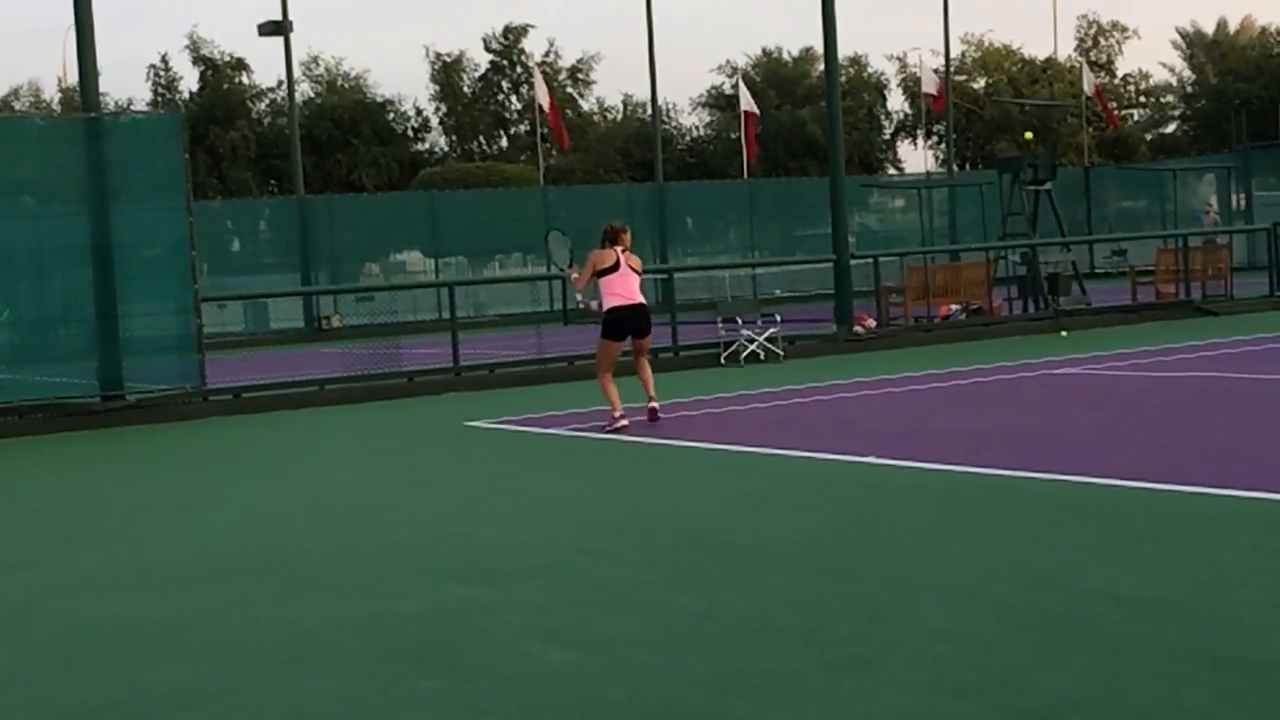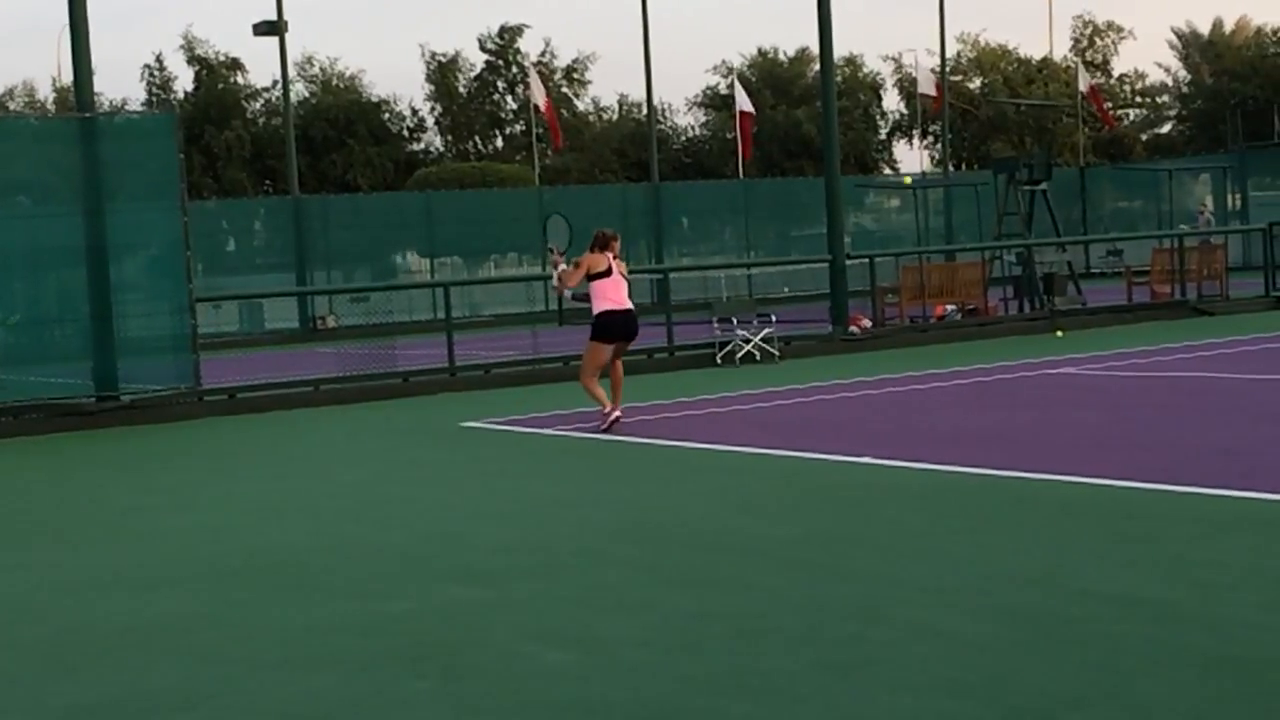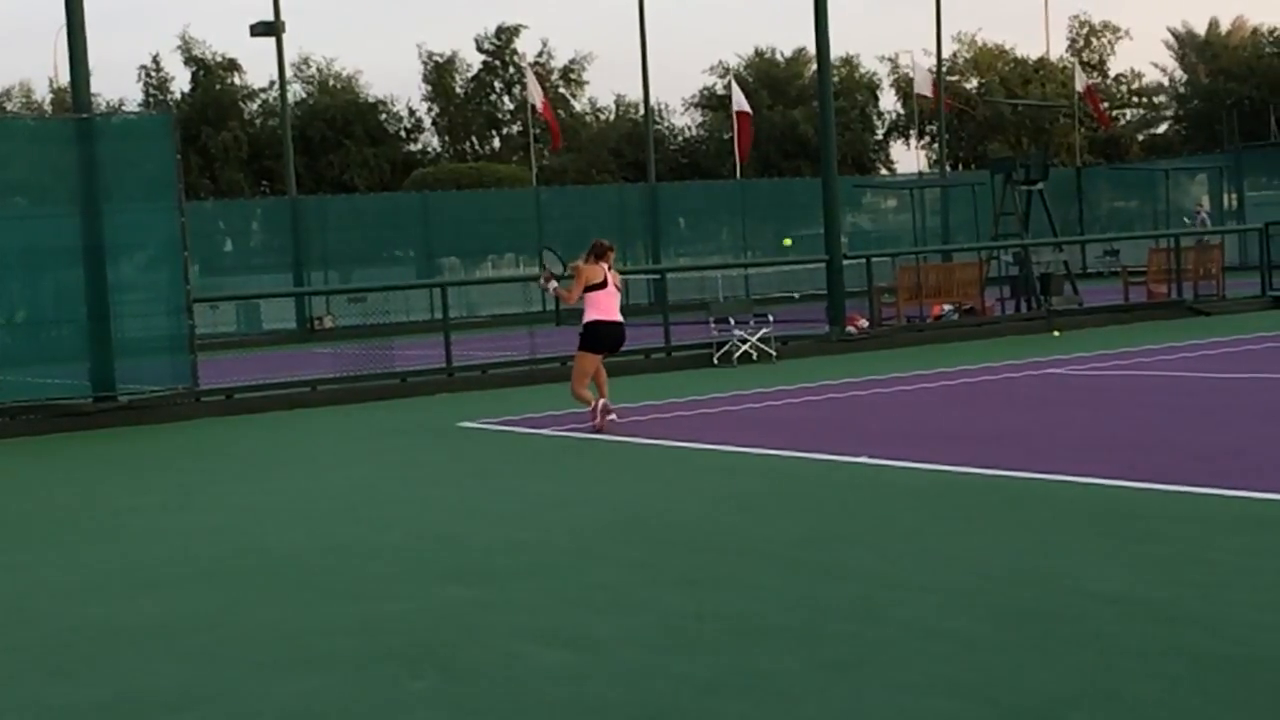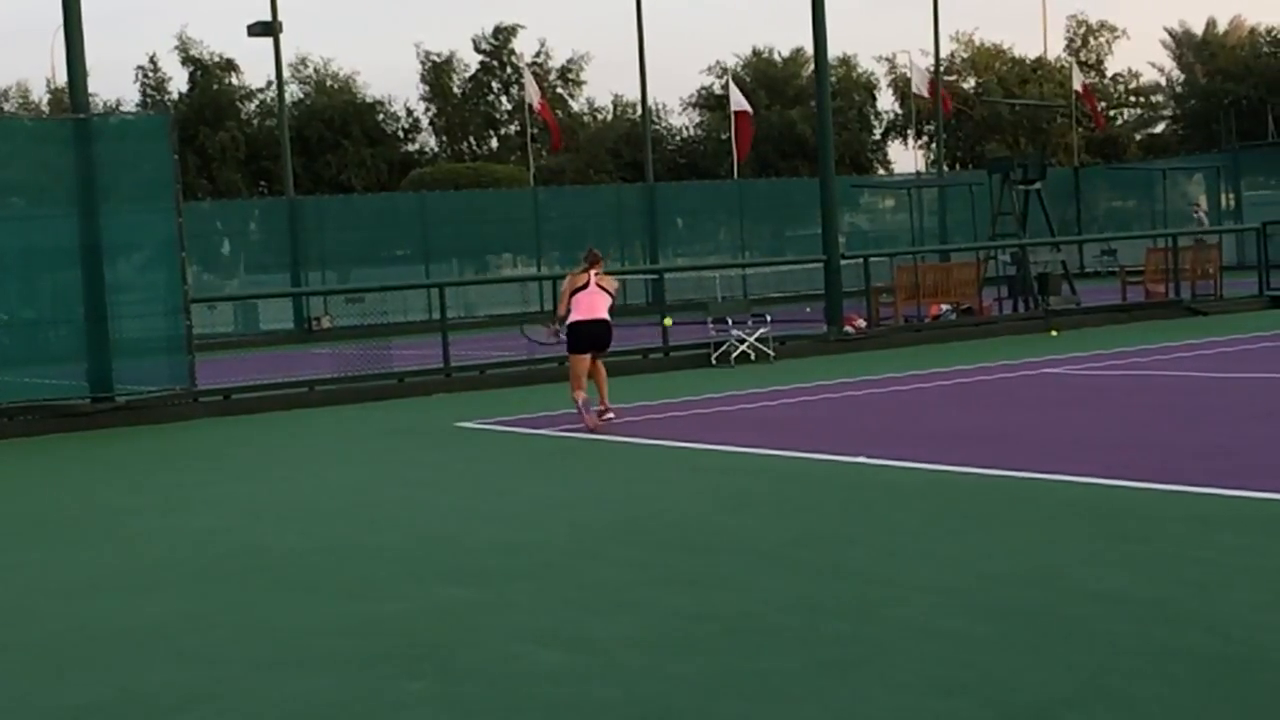
dt=0.5s
person 1, frame 1
left shoulder: (597, 255)
right shoulder: (636, 261)
left elbow: (579, 287)
left wrist: (573, 275)
left hip: (616, 316)
right hip: (640, 312)
left knee: (604, 373)
right knee: (641, 358)
left ankle: (618, 414)
right ankle: (652, 399)
person 1, frame 2
left shoulder: (589, 259)
right shoulder: (622, 266)
left elbow: (569, 283)
left wrist: (560, 266)
left hip: (607, 320)
right hip: (629, 319)
left knee: (588, 378)
right knee: (614, 359)
left ankle: (609, 408)
right ankle: (615, 408)
person 1, frame 3
left shoulder: (585, 270)
right shoulder: (616, 276)
left elbow: (571, 300)
left wrist: (552, 285)
left hip: (596, 330)
right hip: (618, 331)
left knee: (578, 389)
right knee: (595, 361)
left ankle: (596, 403)
right ankle: (607, 408)
person 1, frame 4
left shoulder: (573, 279)
right shoulder: (611, 282)
left elbow: (561, 313)
left hip: (578, 329)
right hip: (602, 328)
left knee: (577, 390)
right knee: (594, 360)
left ankle: (581, 401)
right ankle: (605, 406)
